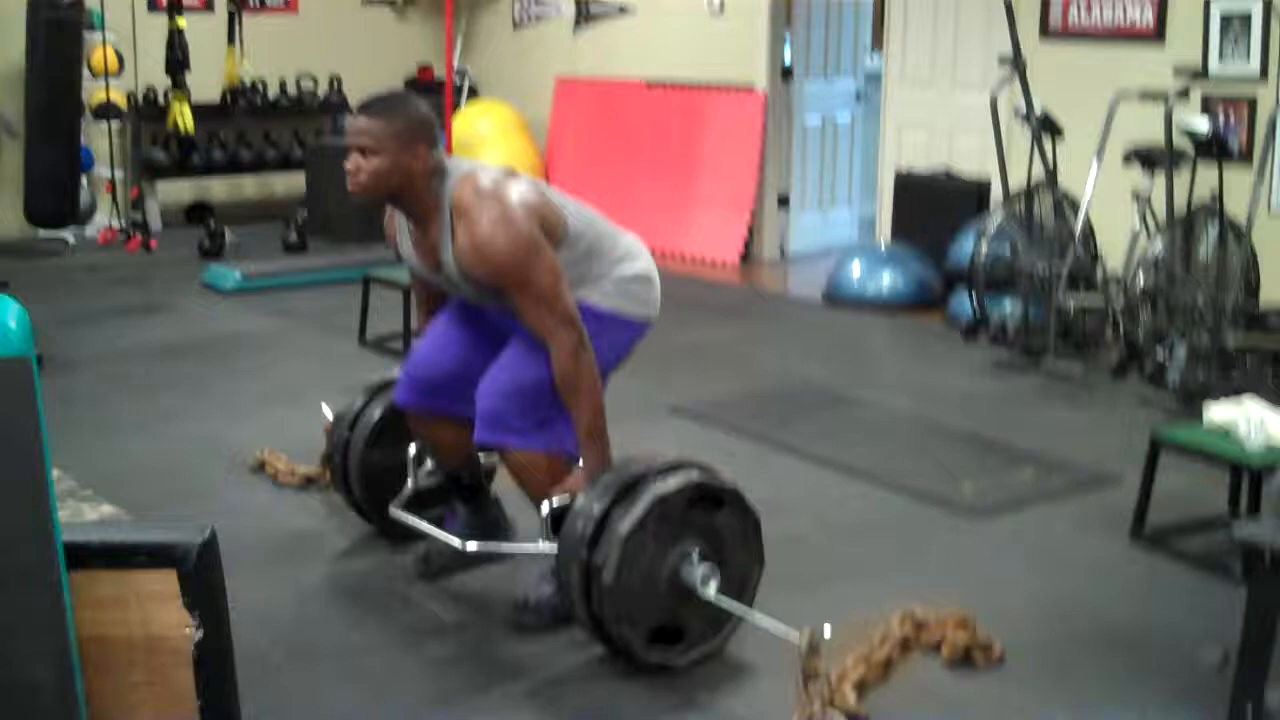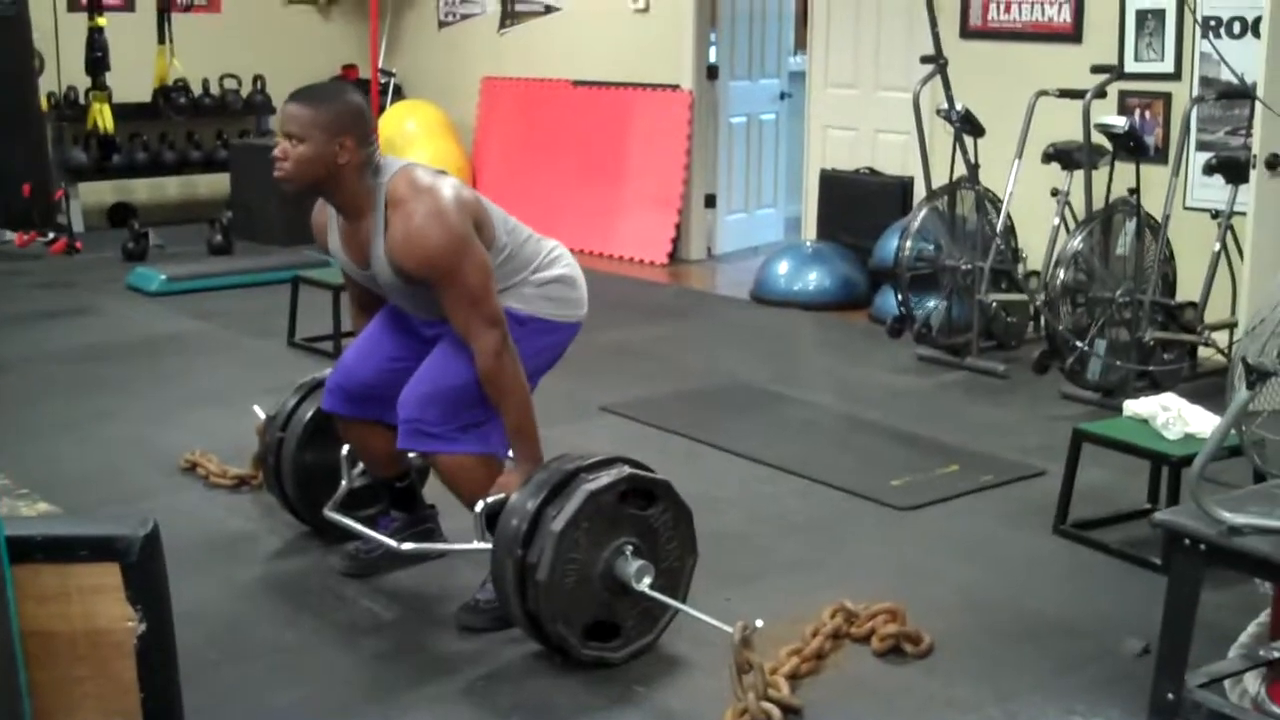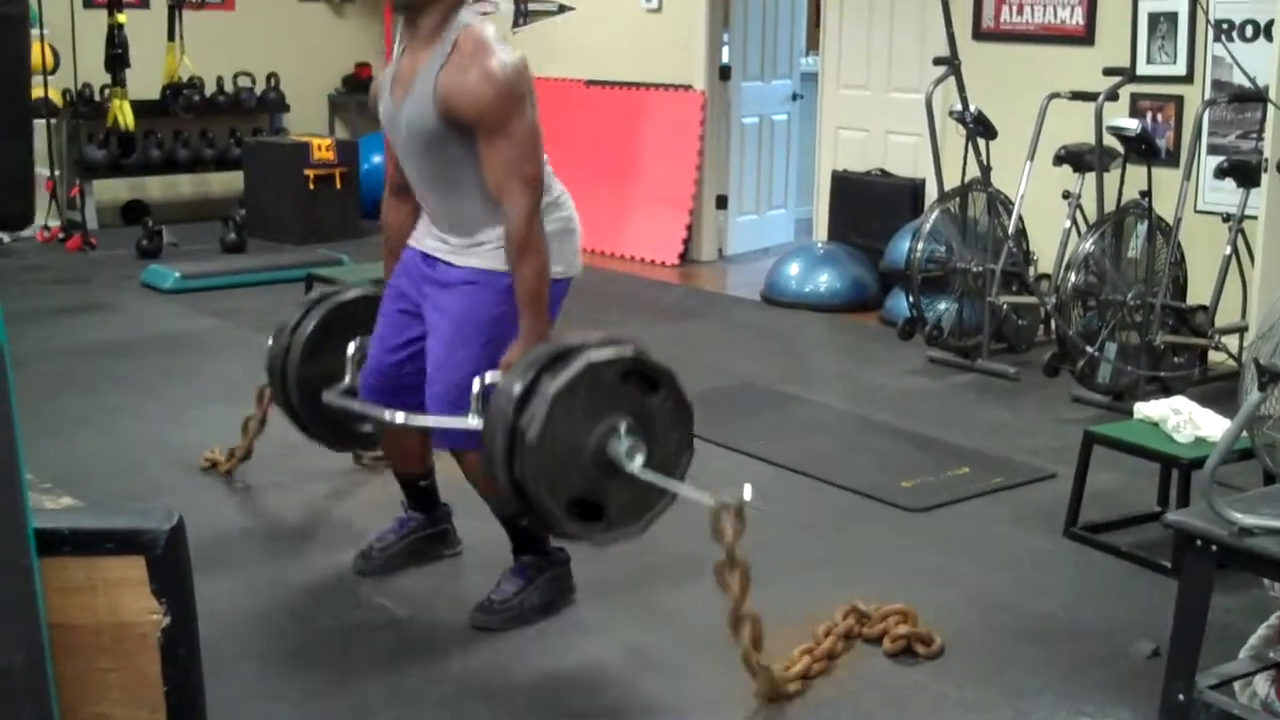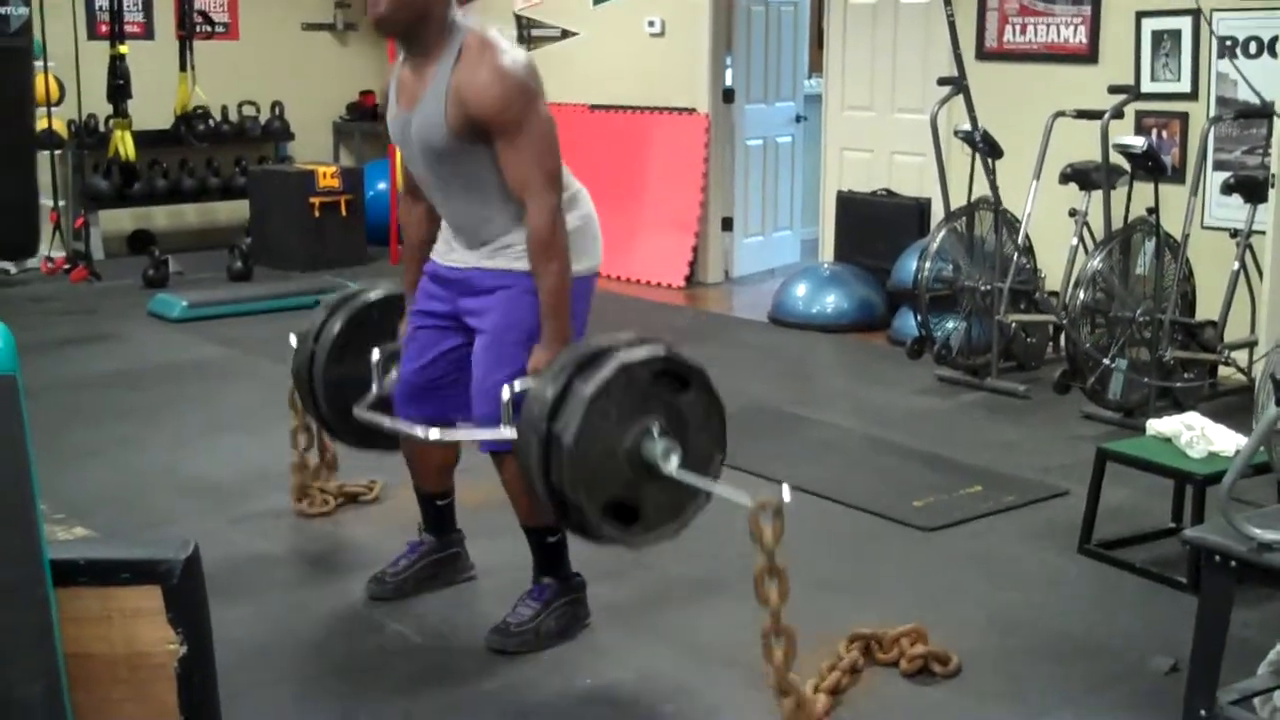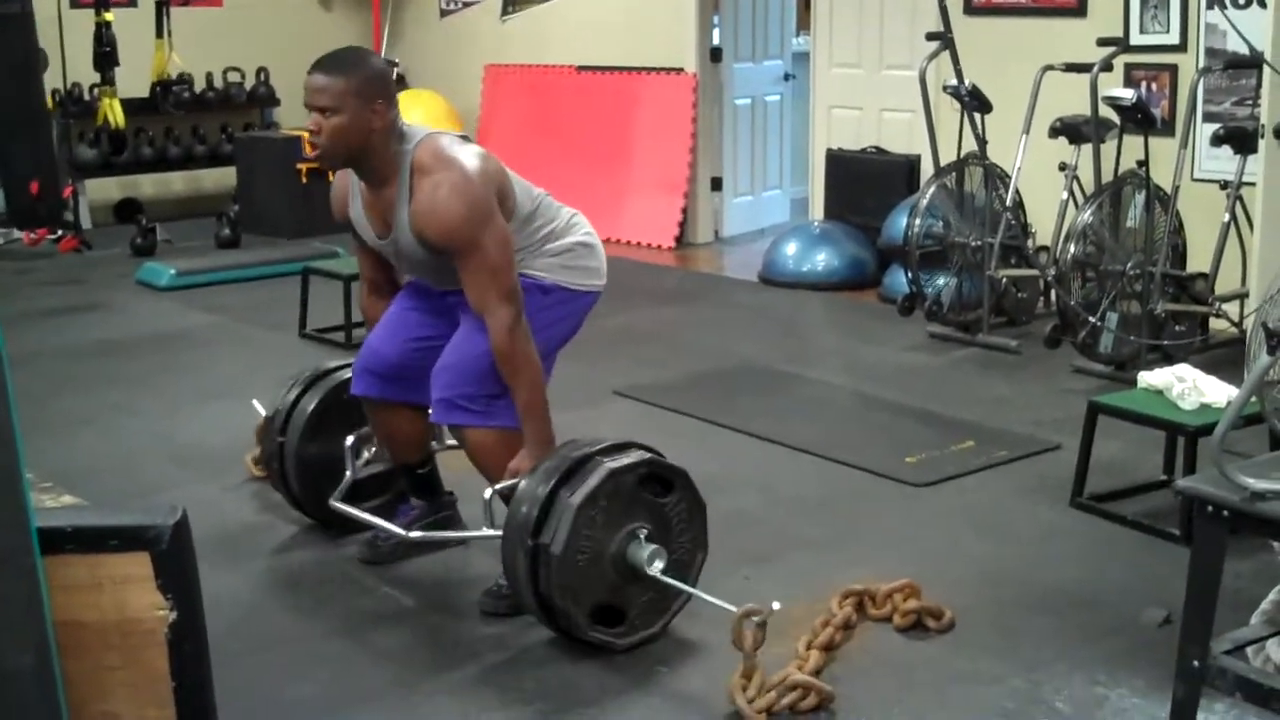
dt=1s
person 1, frame 1
left shoulder: (488, 222)
right shoulder: (402, 216)
left elbow: (567, 340)
right elbow: (432, 309)
left wrist: (595, 467)
left hip: (608, 291)
right hip: (519, 291)
left knee: (508, 409)
right knee: (424, 384)
right ankle: (478, 514)
person 1, frame 2
left shoulder: (421, 219)
right shoulder: (328, 215)
left elbow: (490, 341)
right elbow: (366, 305)
left wrist: (528, 466)
right wrist: (375, 368)
left hip: (533, 299)
left knee: (431, 416)
right knee: (349, 391)
right ankle: (412, 521)
person 1, frame 3
left shoulder: (480, 65)
right shoulder: (399, 60)
left elbow: (521, 207)
right elbow: (398, 194)
left wrist: (531, 344)
right wrist: (389, 291)
left hip: (503, 262)
right hip: (434, 252)
left knee: (467, 420)
right knee: (384, 390)
left ankle: (541, 564)
right ankle: (428, 521)
person 1, frame 4
left shoulder: (488, 74)
right shoulder: (403, 76)
left elbow: (542, 207)
left wrist: (555, 341)
right wrist: (414, 303)
left hip: (535, 262)
right hip: (458, 261)
left knee: (508, 428)
right knee: (415, 403)
left ankle: (559, 587)
right ankle: (441, 546)
person 1, frame 5
left shoulder: (446, 187)
right shoulder: (348, 187)
left elbow: (505, 319)
right elbow: (377, 286)
left wrist: (539, 447)
left hip: (550, 269)
right hip: (460, 271)
left knee: (465, 395)
right knee: (378, 374)
right ankle: (430, 507)
